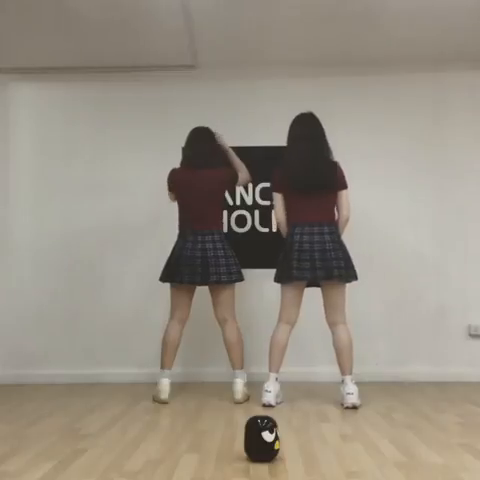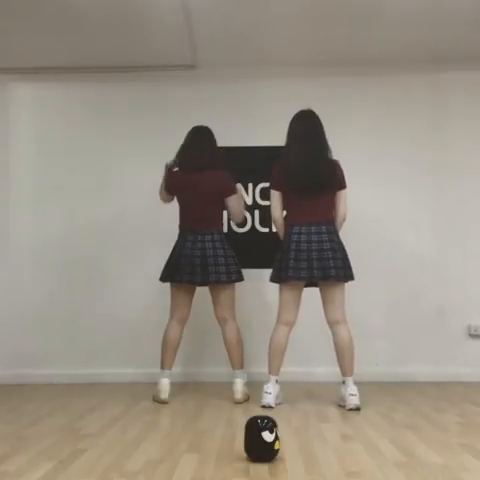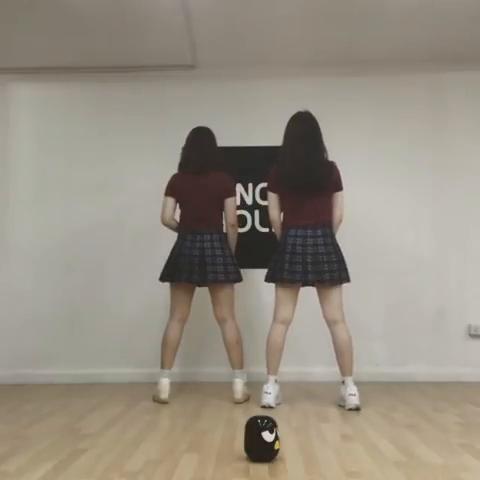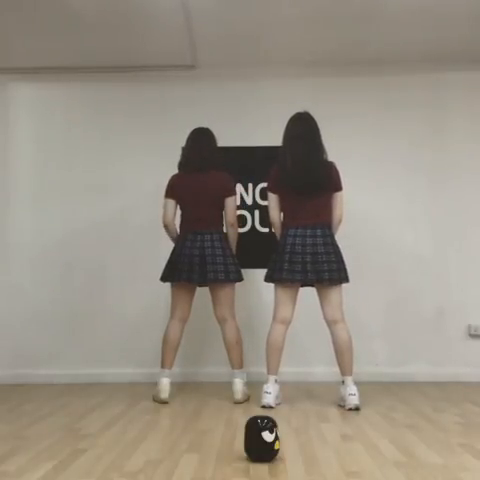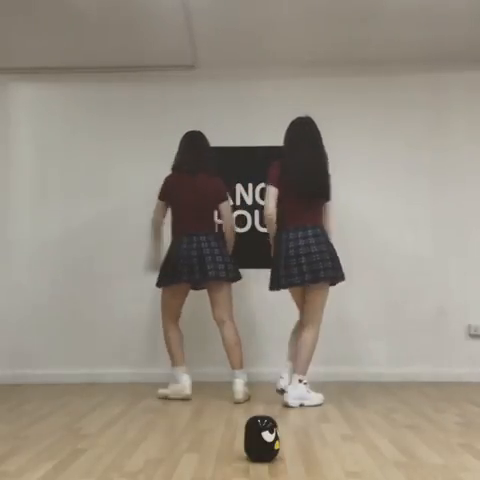
dt=1s
person 1, frame 1
left shoulder: (282, 173)
right shoulder: (334, 170)
left elbow: (280, 218)
right elbow: (344, 214)
left hip: (297, 244)
right hip: (330, 243)
left knee: (285, 320)
right knee: (338, 321)
left ankle: (271, 386)
right ankle: (349, 387)
person 1, frame 2
left shoulder: (281, 170)
right shoulder: (333, 168)
left elbow: (276, 214)
right elbow: (341, 214)
left hip: (295, 243)
right hip: (328, 242)
left knee: (284, 321)
right knee: (337, 321)
left ankle: (271, 387)
right ankle: (349, 388)
person 1, frame 3
left shoulder: (278, 172)
right shoulder: (330, 170)
left elbow: (274, 216)
right elbow: (338, 215)
left hip: (292, 244)
right hip: (324, 244)
left knee: (281, 320)
right knee: (336, 320)
left ankle: (271, 387)
right ankle: (349, 388)
person 1, frame 4
left shoulder: (278, 173)
right shoulder: (329, 170)
left elbow: (274, 217)
right elbow: (337, 215)
left hip: (291, 245)
right hip: (323, 244)
left knee: (280, 320)
right knee: (336, 320)
left ankle: (270, 387)
right ankle: (349, 388)
person 1, frame 5
left shoulder: (279, 170)
right shoulder: (322, 175)
left elbow: (270, 212)
left wrist: (274, 241)
left hip: (288, 245)
right hip: (316, 244)
left knee: (306, 317)
right knee: (312, 322)
left ankle: (288, 375)
right ankle: (297, 386)
person 2, frame 1
left shoulder: (176, 176)
right shoulder: (221, 175)
right elbow: (245, 177)
right wrist: (226, 148)
left hip: (186, 248)
right hip: (216, 247)
left knee: (177, 319)
right knee: (227, 319)
left ankle: (164, 384)
right ankle: (239, 385)
person 2, frame 2
left shoulder: (177, 178)
right shoulder: (222, 178)
left elbow: (164, 197)
right elbow: (238, 216)
left wrist: (167, 171)
right wrist: (236, 194)
left hip: (186, 247)
right hip: (216, 247)
left knee: (177, 319)
right knee: (227, 319)
left ankle: (164, 384)
right ankle: (239, 384)
person 2, frame 3
left shoulder: (176, 180)
right shoulder: (224, 181)
left elbow: (166, 218)
right elbow: (232, 223)
right wrist: (231, 252)
left hip: (185, 248)
right hip: (216, 246)
left knee: (177, 318)
right knee: (226, 318)
left ankle: (163, 384)
right ankle: (239, 384)
person 2, frame 4
left shoulder: (176, 181)
right shoulder: (224, 180)
left elbow: (167, 221)
right elbow: (231, 222)
right wrist: (231, 253)
left hip: (186, 248)
right hip: (216, 246)
left knee: (177, 318)
right knee: (227, 318)
left ankle: (164, 383)
right ankle: (239, 384)
person 2, frame 5
left shoulder: (171, 181)
right shoulder: (215, 184)
left elbow: (157, 220)
right elbow: (229, 225)
left wrist: (155, 249)
right wrist: (226, 254)
left hip: (181, 251)
right hip: (212, 249)
left knee: (170, 320)
right knee: (225, 320)
left ankle: (182, 381)
right ankle: (240, 384)
